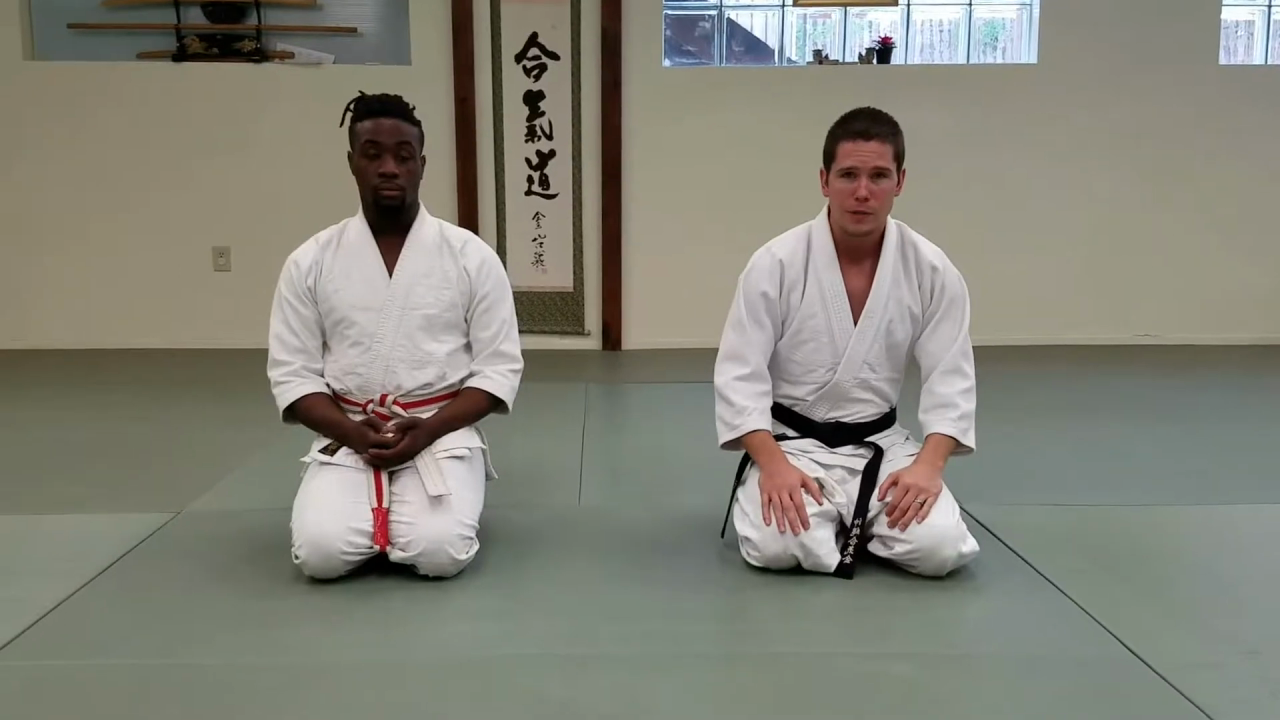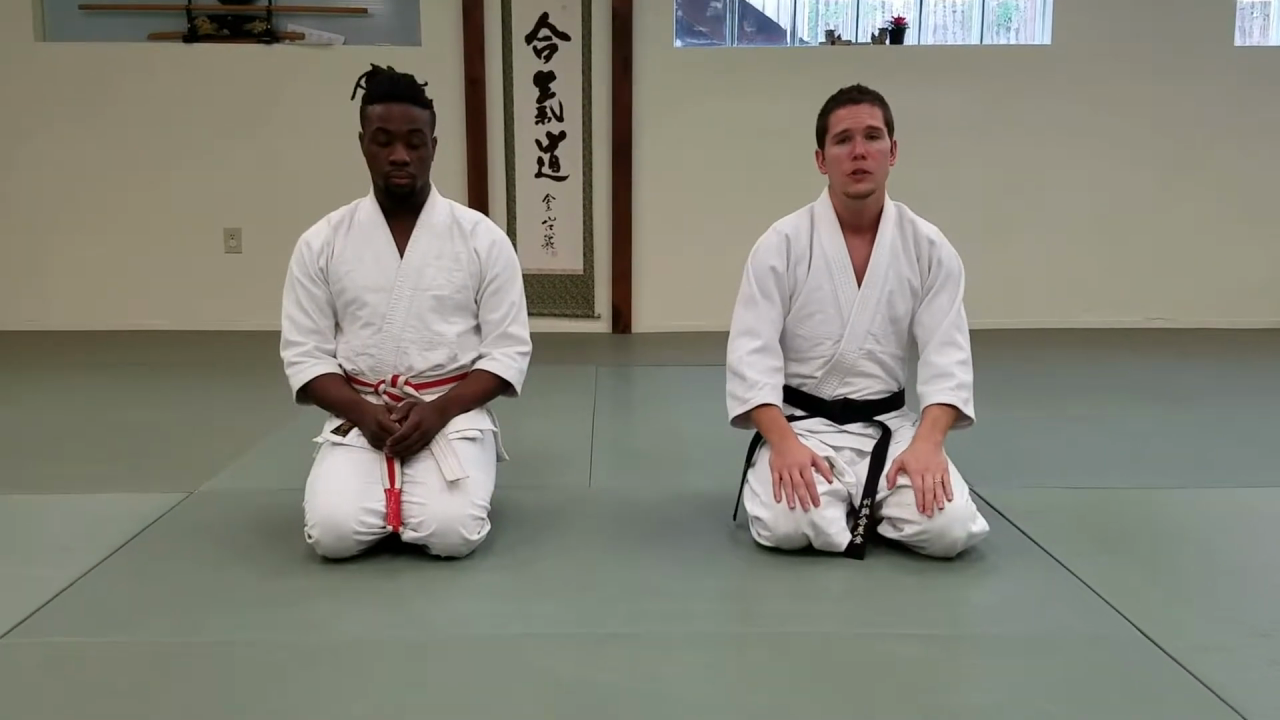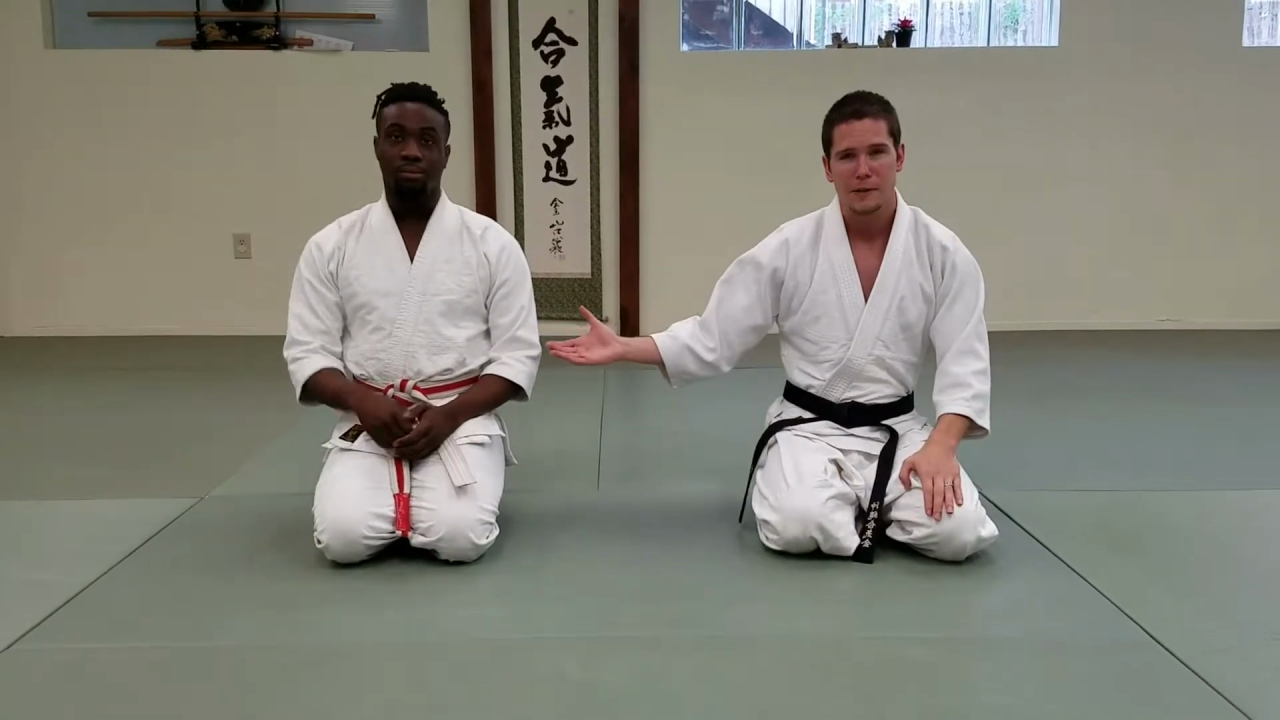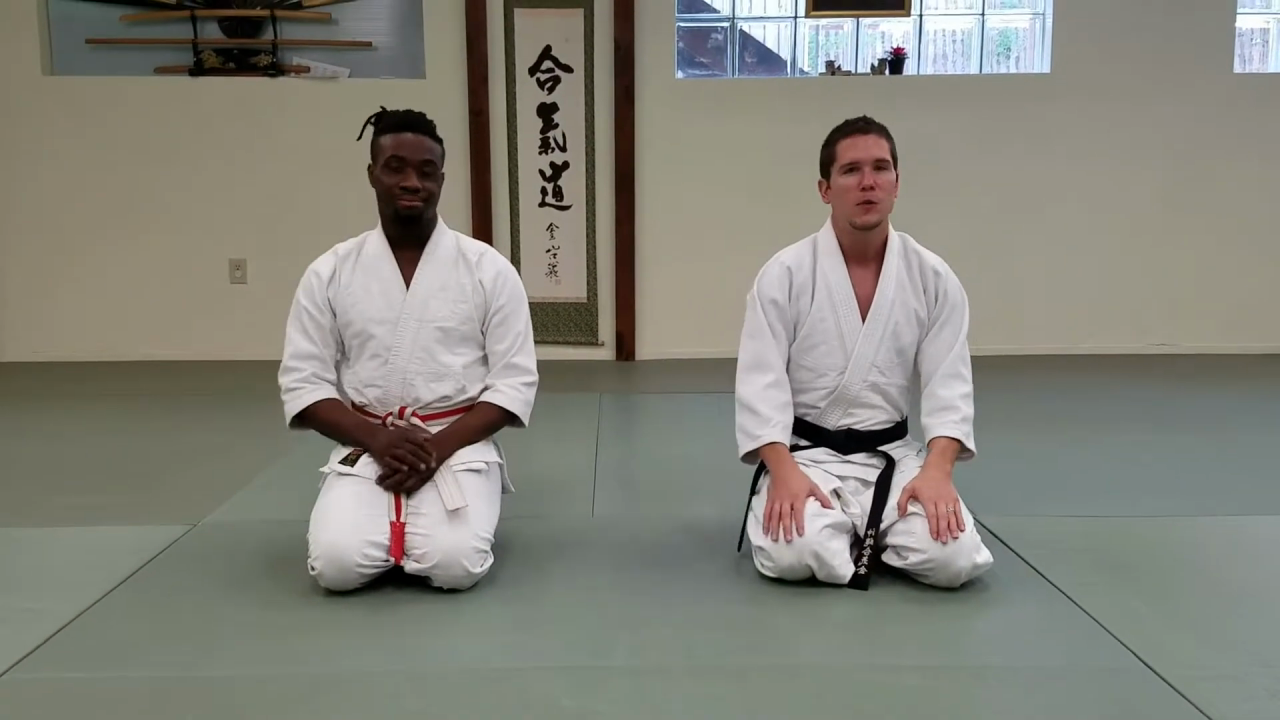
dt=1s
person 1, frame 1
left shoulder: (471, 256)
right shoulder: (310, 262)
left elbow: (499, 368)
right elbow: (292, 373)
left wrist: (428, 430)
right wrist: (351, 432)
left hip: (442, 432)
right hip: (346, 437)
left knee: (439, 551)
right knee: (321, 553)
left ankle: (413, 511)
right ankle: (376, 516)
person 1, frame 2
left shoulder: (482, 238)
right shoulder: (322, 242)
left elbow: (508, 350)
right elbow: (305, 353)
left wrist: (438, 411)
right wrist: (364, 413)
left hip: (453, 413)
right hip: (360, 416)
left knee: (450, 531)
right knee: (334, 532)
left ankle: (419, 492)
right ankle: (391, 494)
person 1, frame 3
left shoulder: (492, 243)
right shoulder: (331, 245)
left elbow: (519, 354)
right elbow: (306, 353)
left wrist: (449, 416)
right wrist: (362, 404)
left hip: (461, 416)
right hip: (371, 420)
left knee: (460, 537)
right knee: (343, 538)
left ankle: (435, 492)
right ankle: (404, 497)
person 1, frame 4
left shoulder: (489, 269)
right shoulder: (330, 272)
left elbow: (515, 381)
right elbow: (302, 382)
left wrist: (440, 446)
right wrist: (376, 439)
left hip: (457, 444)
right hip: (367, 446)
left knee: (455, 564)
right knee: (337, 565)
right ankle: (400, 523)
person 2, frame 1
left shoulder: (932, 270)
right shoulder: (775, 262)
left elbow: (951, 379)
right elbow: (739, 375)
left wrist: (929, 464)
right wrist: (773, 465)
left hip: (881, 445)
right hip: (791, 442)
left knee: (939, 547)
right knee: (776, 545)
left ankle: (849, 523)
right ankle: (831, 520)
person 2, frame 2
left shoulder: (928, 247)
right shoulder: (782, 243)
left elbow: (947, 356)
right elbow: (752, 354)
left wrist: (927, 443)
right wrist: (783, 442)
left hip: (889, 425)
right hip: (801, 424)
left knee: (949, 528)
right knee: (788, 524)
left ankle: (860, 502)
right ankle: (836, 497)
person 2, frame 3
left shoulder: (942, 253)
right shoulder: (789, 247)
left elbow: (965, 362)
right elbow: (712, 338)
left wrist: (940, 447)
right wrist: (620, 347)
left hip: (898, 429)
right hip: (809, 427)
left knee: (958, 532)
right knee: (798, 525)
left ankle: (865, 504)
right ankle: (857, 504)
person 2, frame 4
left shoulder: (932, 277)
right shoulder: (784, 273)
left elbow: (949, 386)
right elbow: (760, 384)
left wrist: (936, 471)
right wrist: (784, 472)
left hip: (893, 455)
right hip: (807, 455)
left knee: (952, 558)
right knee: (792, 554)
left ankle: (864, 533)
right ankle: (849, 532)
